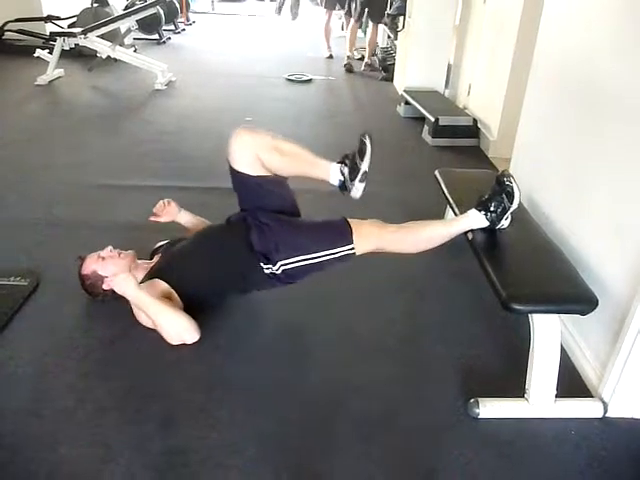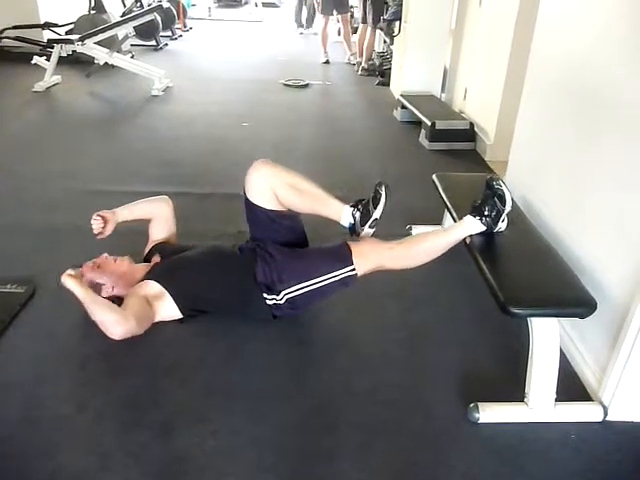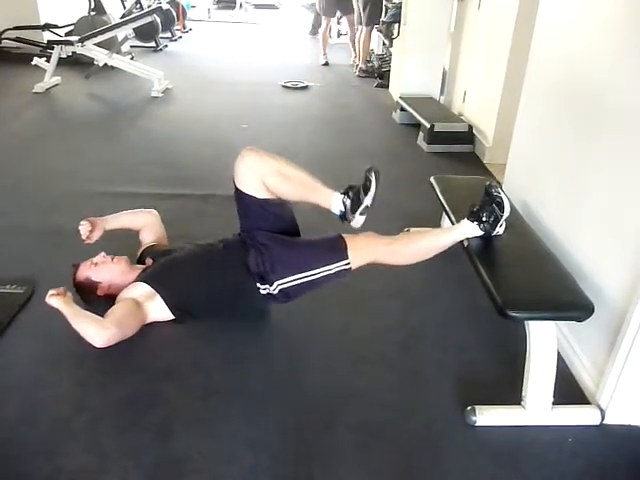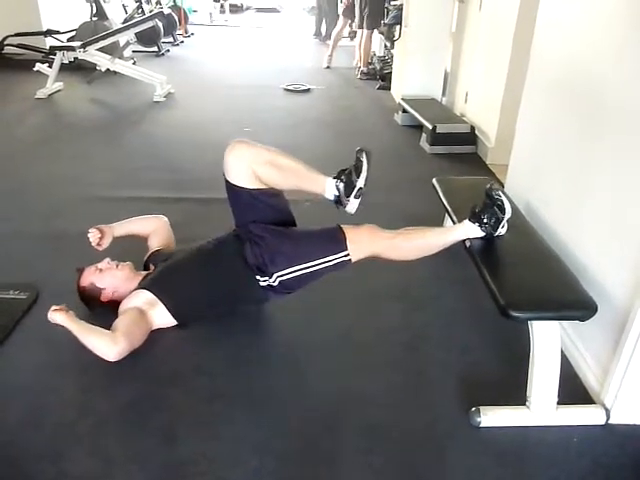
dt=1s
person 1, frame 1
left shoulder: (161, 254)
right shoulder: (146, 296)
right elbow: (186, 334)
left wrist: (180, 214)
right wrist: (133, 291)
left hip: (256, 226)
right hip: (269, 254)
left knee: (245, 141)
right knee: (373, 234)
left ankle: (341, 175)
right ankle: (478, 218)
person 1, frame 2
left shoulder: (155, 254)
right shoulder: (145, 298)
left elbow: (164, 204)
right elbow: (122, 327)
left wrist: (115, 215)
right wrist: (79, 290)
left hip: (265, 251)
right hip: (272, 284)
left knee: (262, 173)
right knee: (378, 253)
left ankle: (350, 216)
right ankle: (473, 223)
person 1, frame 3
left shoulder: (150, 256)
right shoulder: (136, 299)
left elbow: (150, 215)
right elbow: (103, 335)
left wrist: (100, 223)
right wrist: (64, 304)
left hip: (257, 246)
right hip: (266, 274)
left knee: (251, 162)
right knee: (371, 246)
left ankle: (343, 204)
right ankle: (471, 227)
person 1, frame 4
left shoulder: (155, 261)
right shoulder: (137, 307)
left elbow: (159, 222)
right elbow: (115, 348)
left wrist: (109, 230)
right wrist: (69, 321)
left hip: (254, 241)
right hip: (265, 268)
left knee: (240, 153)
right knee: (372, 238)
left ankle: (335, 189)
right ankle: (473, 228)
